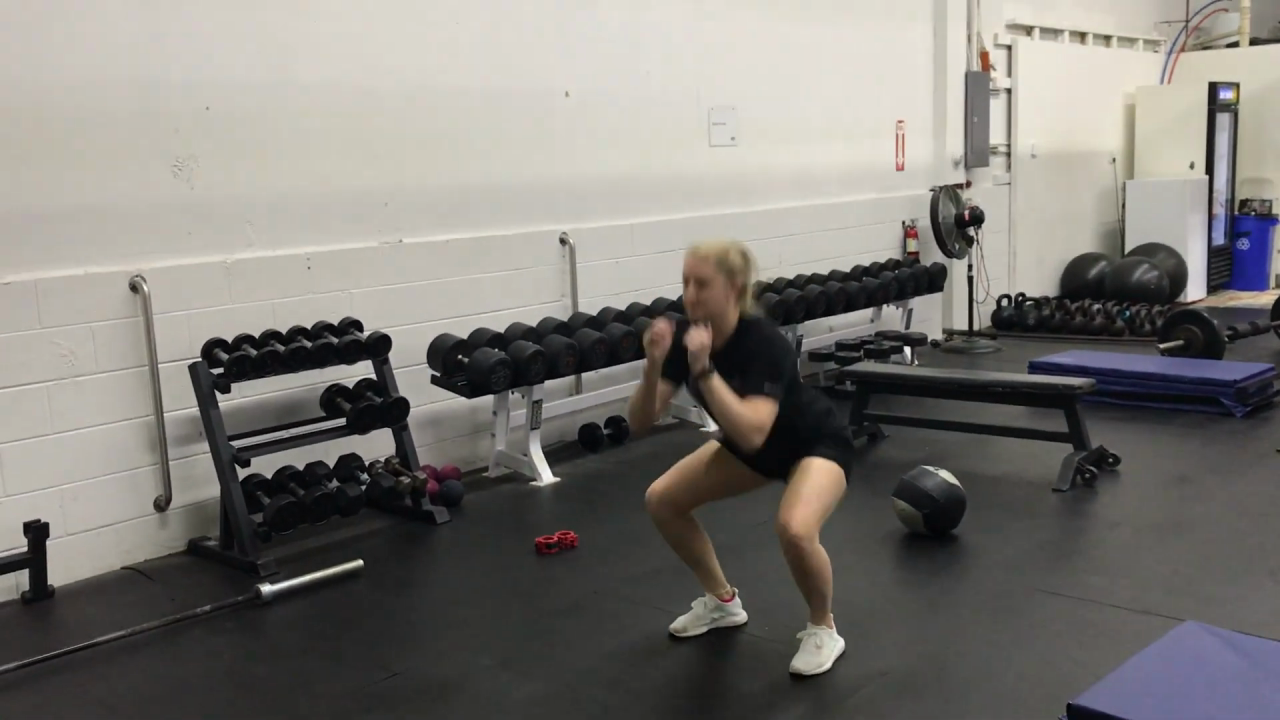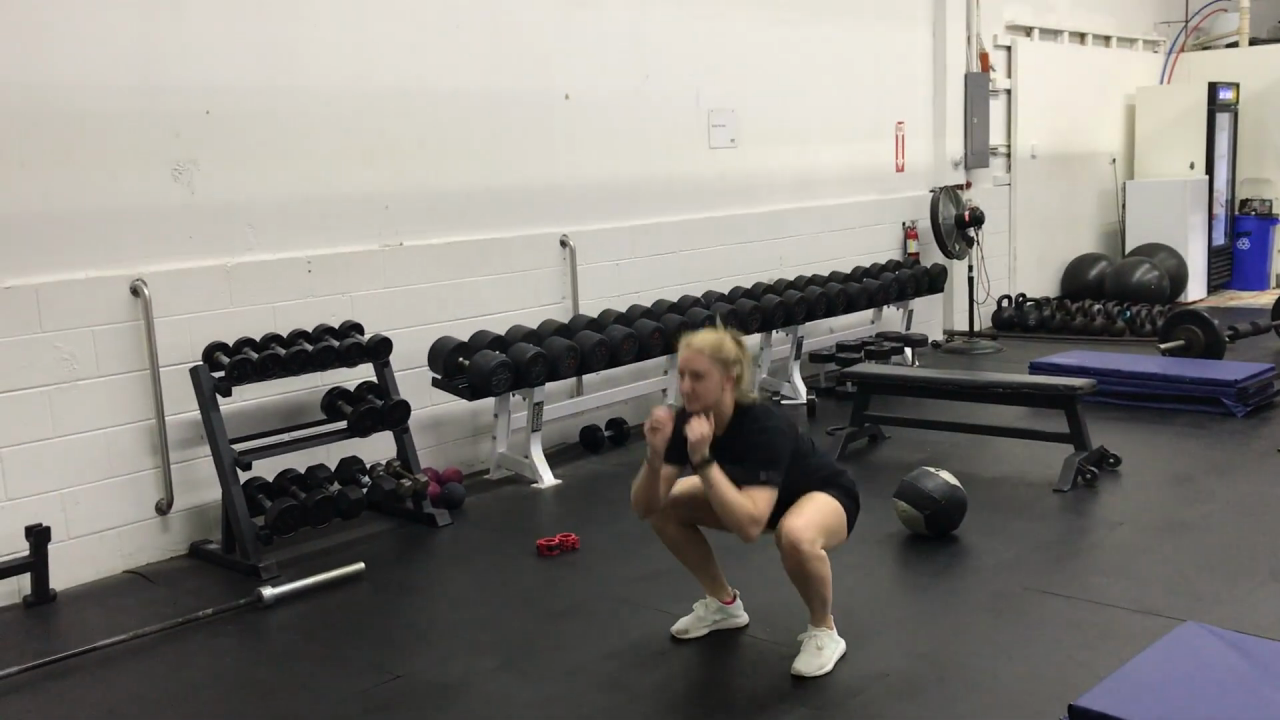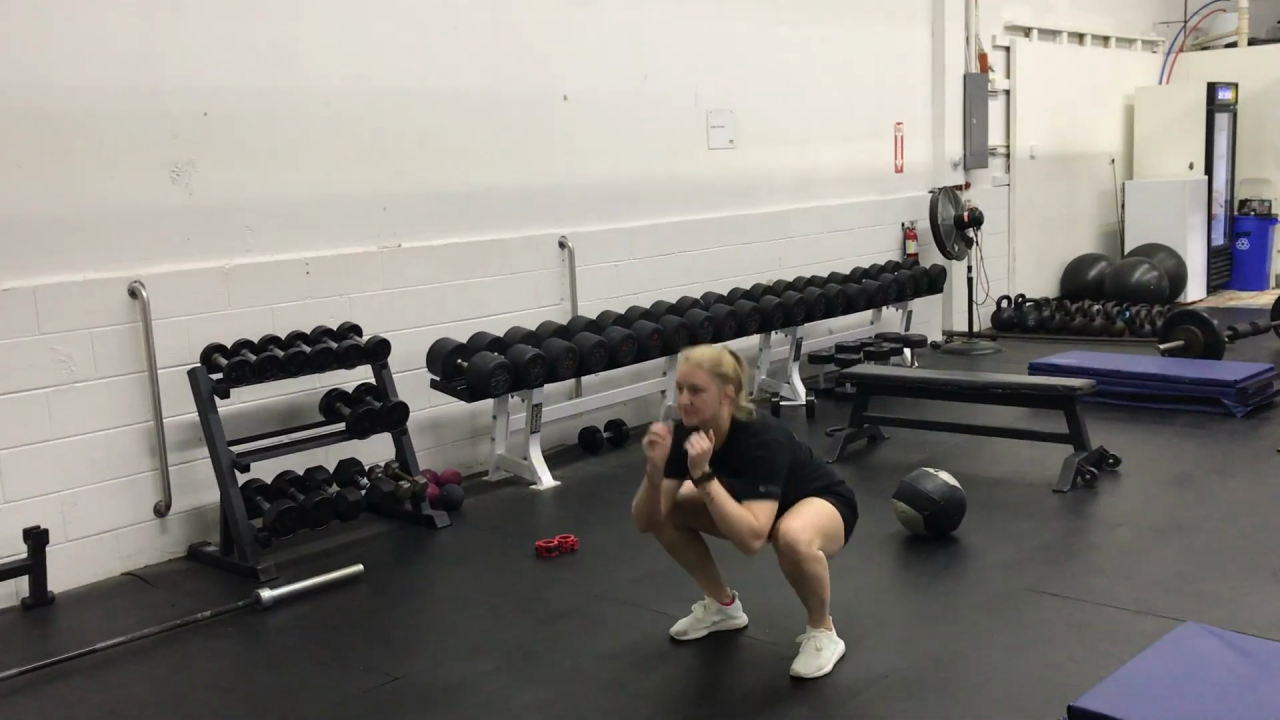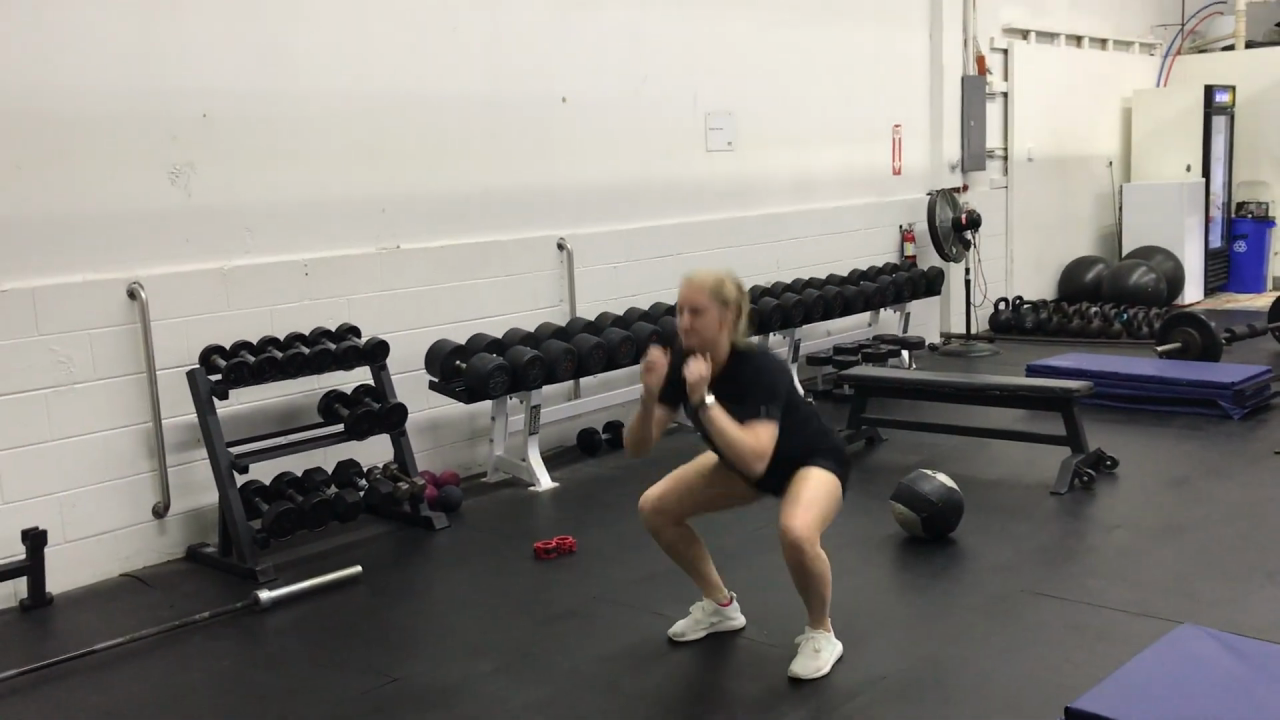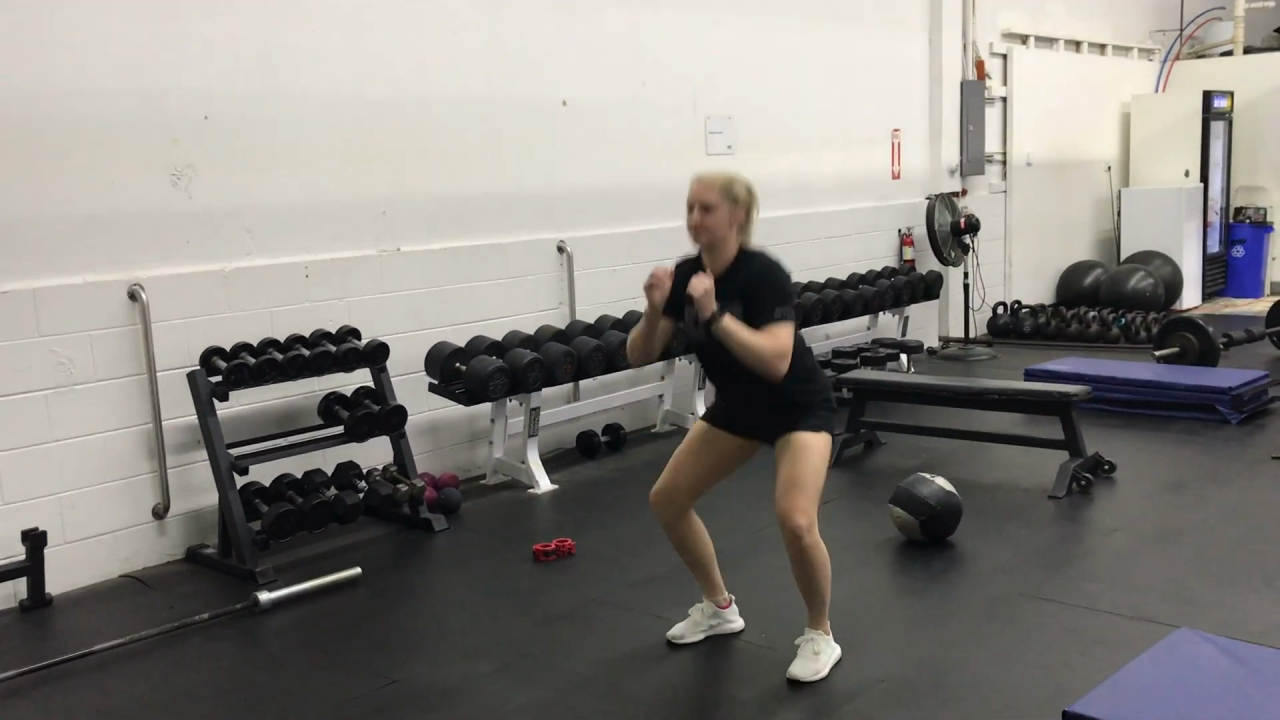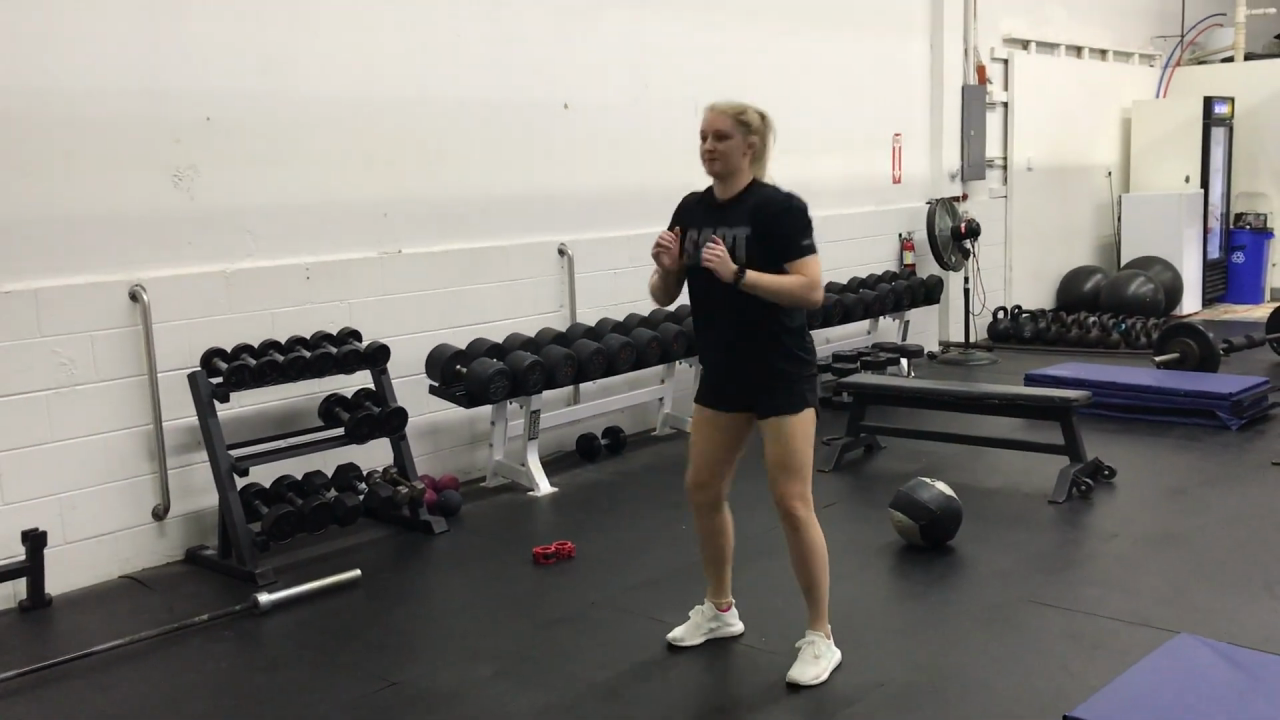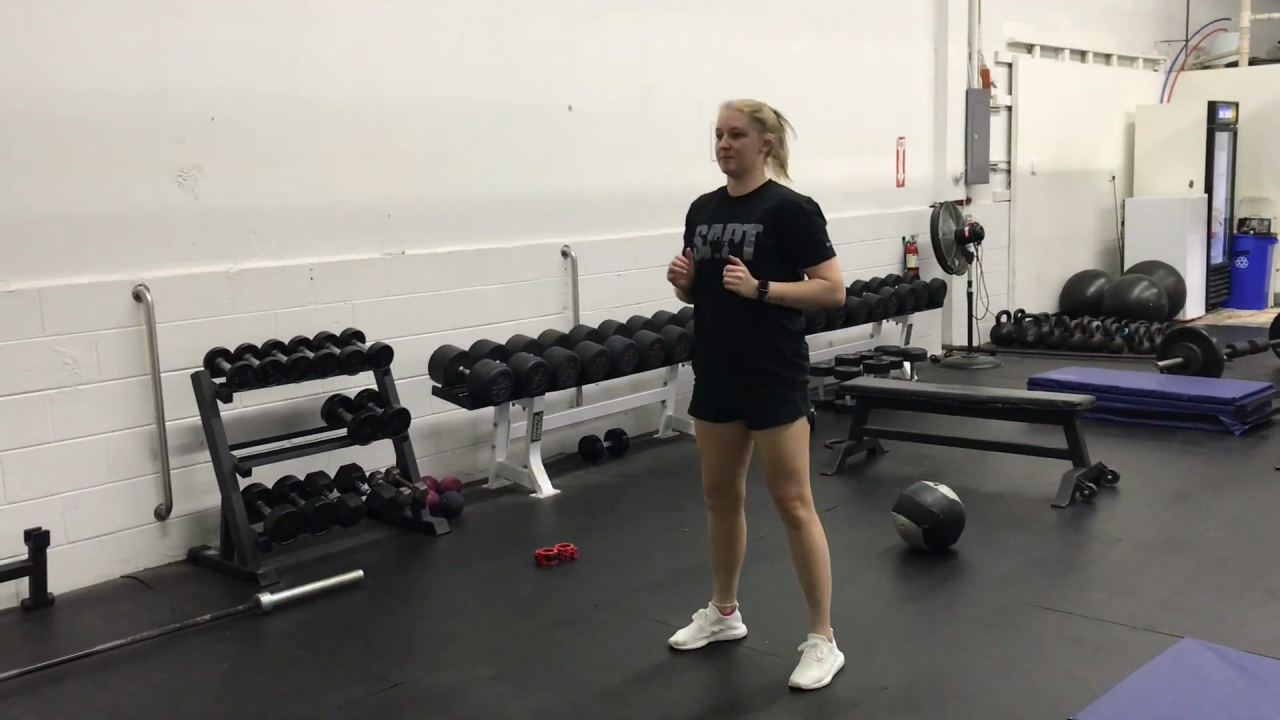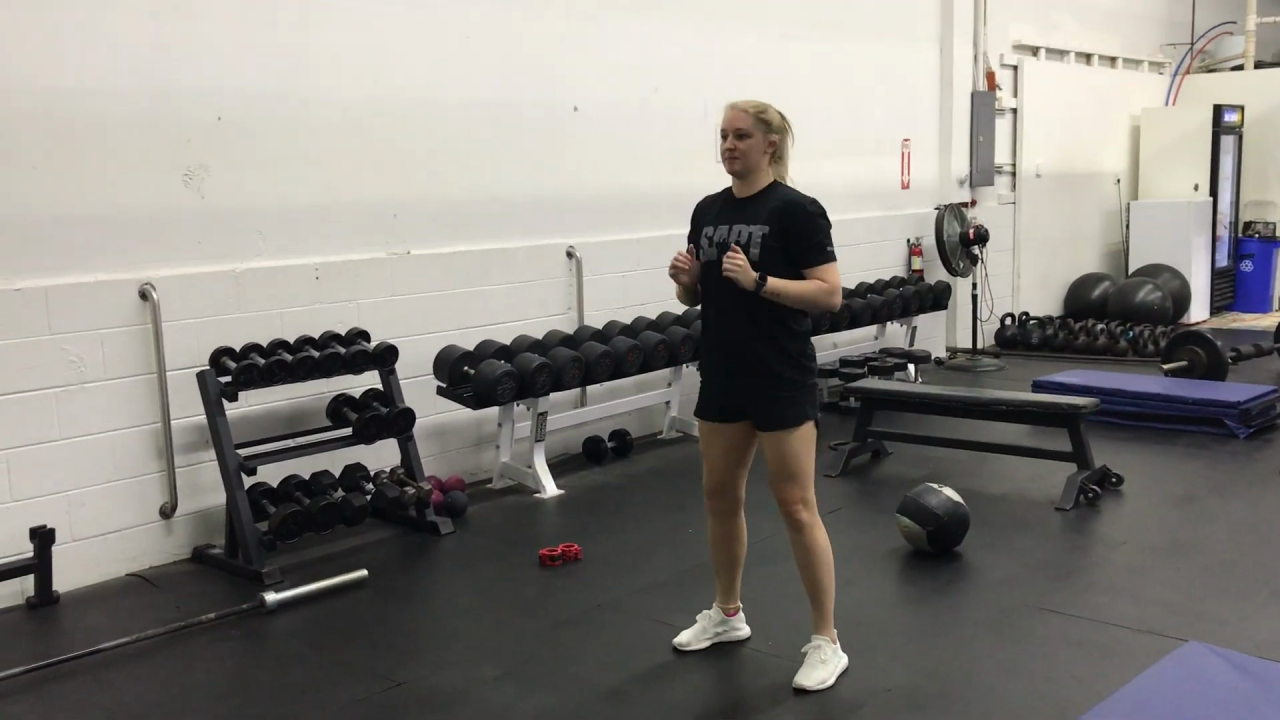
dt=0.2s
person 1, frame 1
left shoulder: (765, 343)
right shoulder: (685, 339)
left elbow: (750, 435)
right elbow: (640, 421)
left wrist: (705, 371)
right wrist: (653, 367)
left hip: (818, 446)
right hip: (745, 443)
left knee: (795, 529)
right knee: (661, 500)
left ankle: (822, 628)
right ankle: (722, 601)
person 1, frame 2
left shoulder: (764, 425)
right shoulder: (686, 421)
left elbow: (750, 526)
right elbow: (645, 509)
left wrist: (703, 460)
right wrist: (655, 455)
left hip: (826, 496)
left knee: (796, 536)
right knee: (666, 510)
left ankle: (823, 628)
right ankle: (723, 602)
person 1, frame 3
left shoulder: (762, 439)
right shoulder: (687, 434)
left elbow: (752, 539)
right elbow: (642, 520)
left wrist: (704, 474)
right wrist: (654, 469)
left hip: (823, 501)
left knee: (792, 539)
right knee: (664, 516)
left ankle: (823, 631)
right ankle: (723, 603)
person 1, frame 4
left shoulder: (759, 369)
right shoulder: (682, 361)
left elbow: (755, 461)
right elbow: (637, 446)
left wrist: (704, 400)
right wrist: (650, 393)
left hip: (811, 458)
right hip: (741, 457)
left knee: (795, 534)
right knee: (654, 507)
left ankle: (821, 634)
right ankle: (719, 603)
person 1, frame 5
left shoulder: (765, 276)
right shoulder: (685, 273)
left elbow: (777, 360)
right elbow: (639, 355)
left wrist: (715, 314)
right wrist: (655, 309)
left hip: (799, 407)
right hip: (734, 407)
left knee: (795, 520)
right knee: (666, 500)
left ankle: (820, 636)
right ankle: (718, 606)
person 1, frame 6
left shoulder: (778, 206)
right shoulder: (690, 209)
left elbow: (810, 290)
right elbow: (662, 297)
left wrist: (737, 273)
right wrist: (666, 265)
left hip: (782, 373)
right hip: (720, 373)
left knee: (791, 502)
right knee: (702, 492)
left ankle: (820, 638)
right ankle: (719, 611)
person 1, frame 7
left shoulder: (790, 208)
right shoulder: (702, 208)
left elbow: (833, 290)
left wrist: (759, 288)
right wrist: (680, 279)
left hip: (774, 378)
right hip: (714, 375)
left knee: (792, 504)
right knee: (721, 498)
left ankle: (823, 641)
right ankle: (723, 613)
person 1, frame 8
left shoulder: (797, 210)
right shoulder: (709, 210)
left elbow: (829, 297)
right elbow: (694, 297)
left wrist: (756, 279)
right wrist: (685, 276)
left hip: (781, 382)
right hip: (721, 379)
left knee: (795, 507)
right knee: (721, 499)
left ankle: (827, 642)
right ankle: (727, 615)
